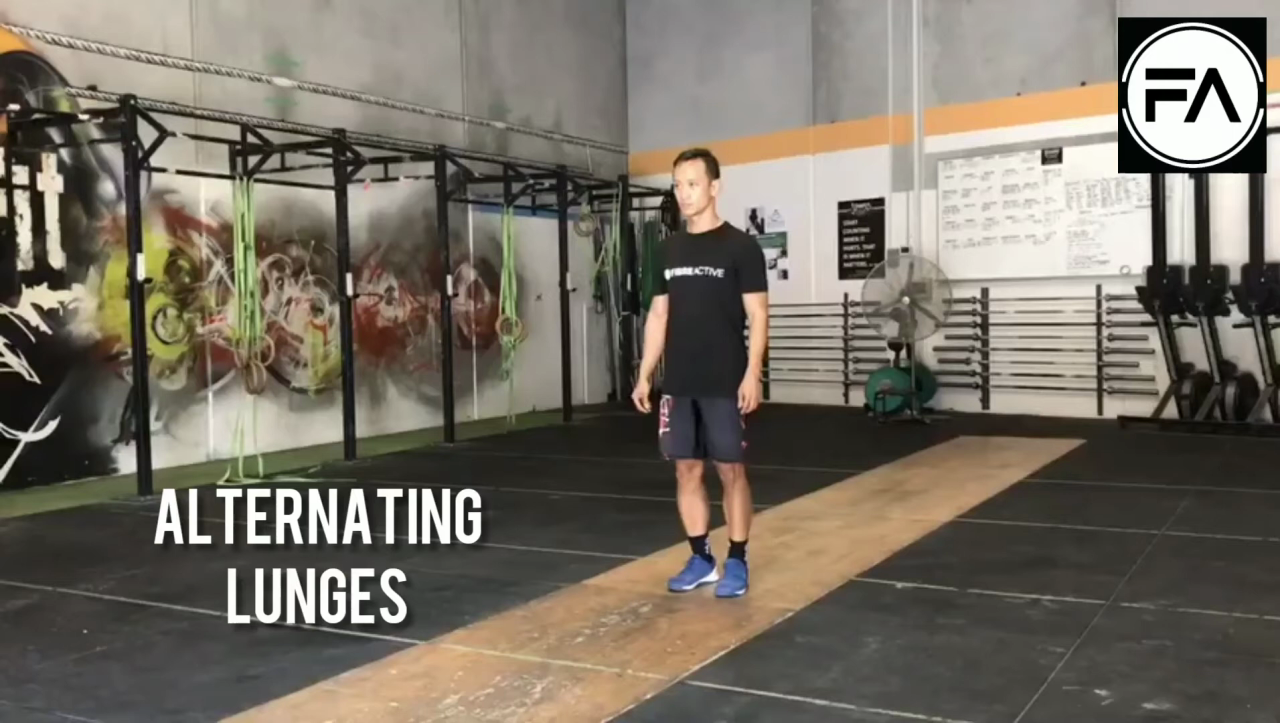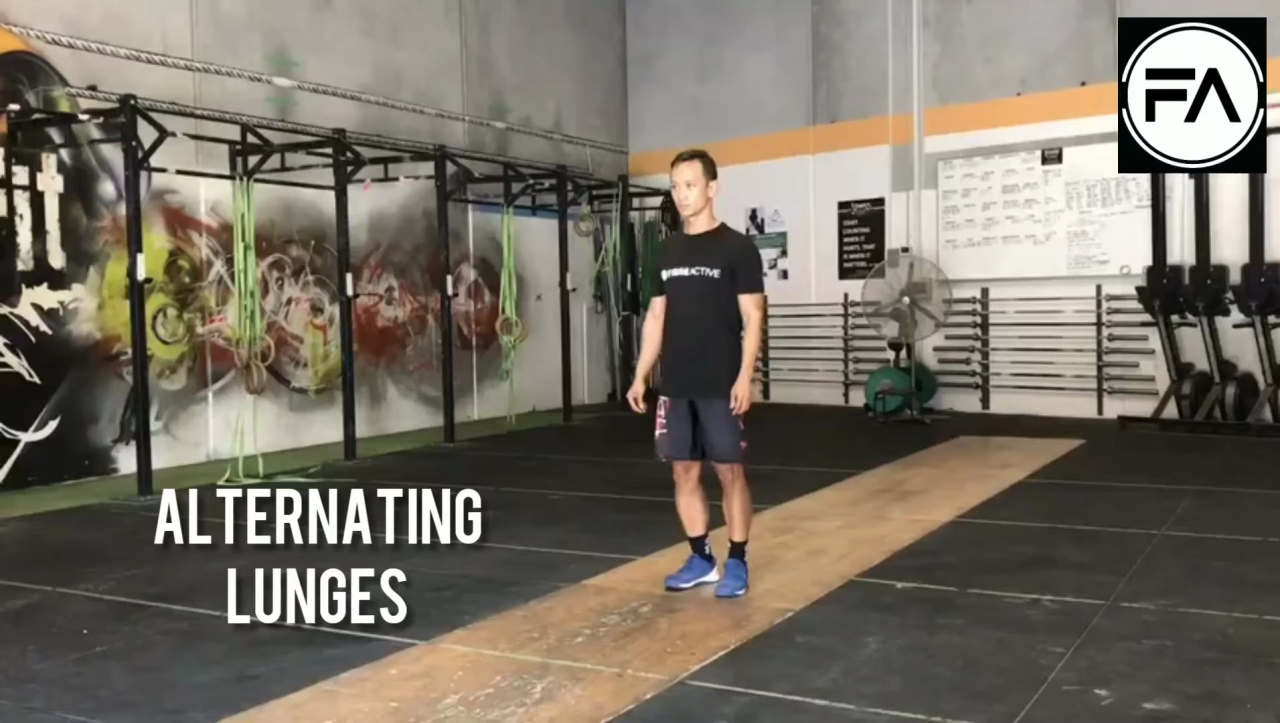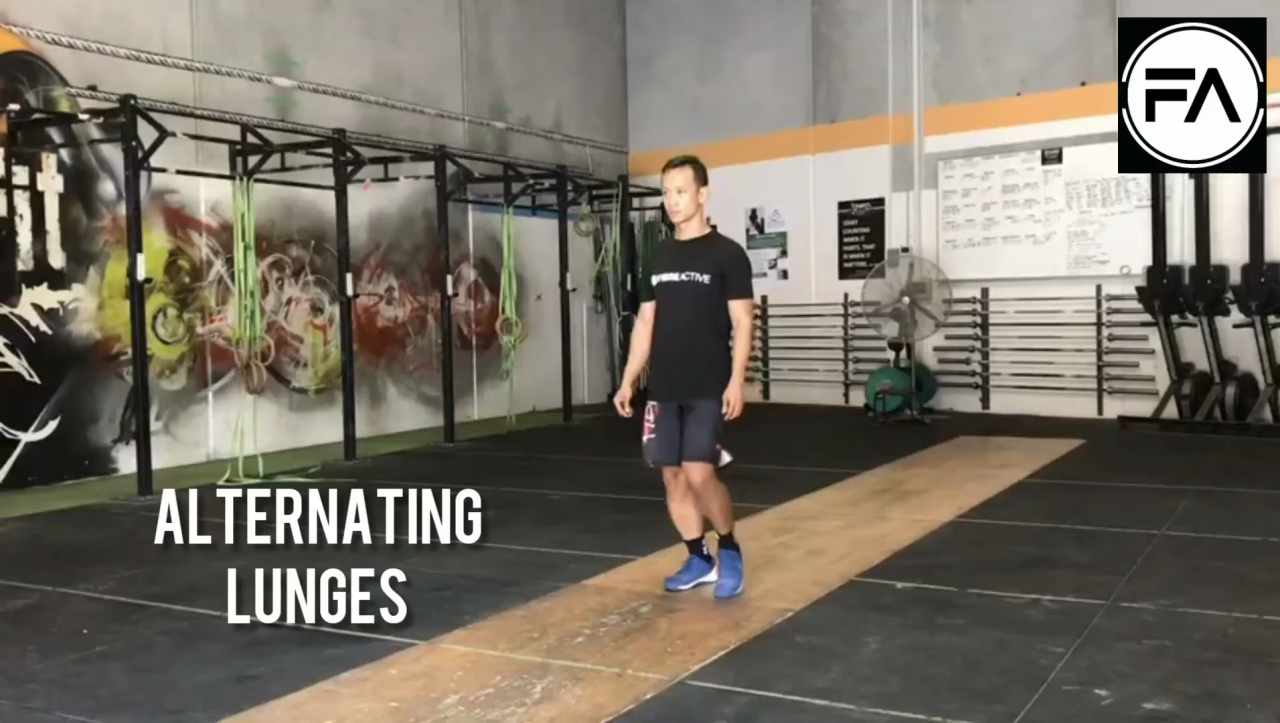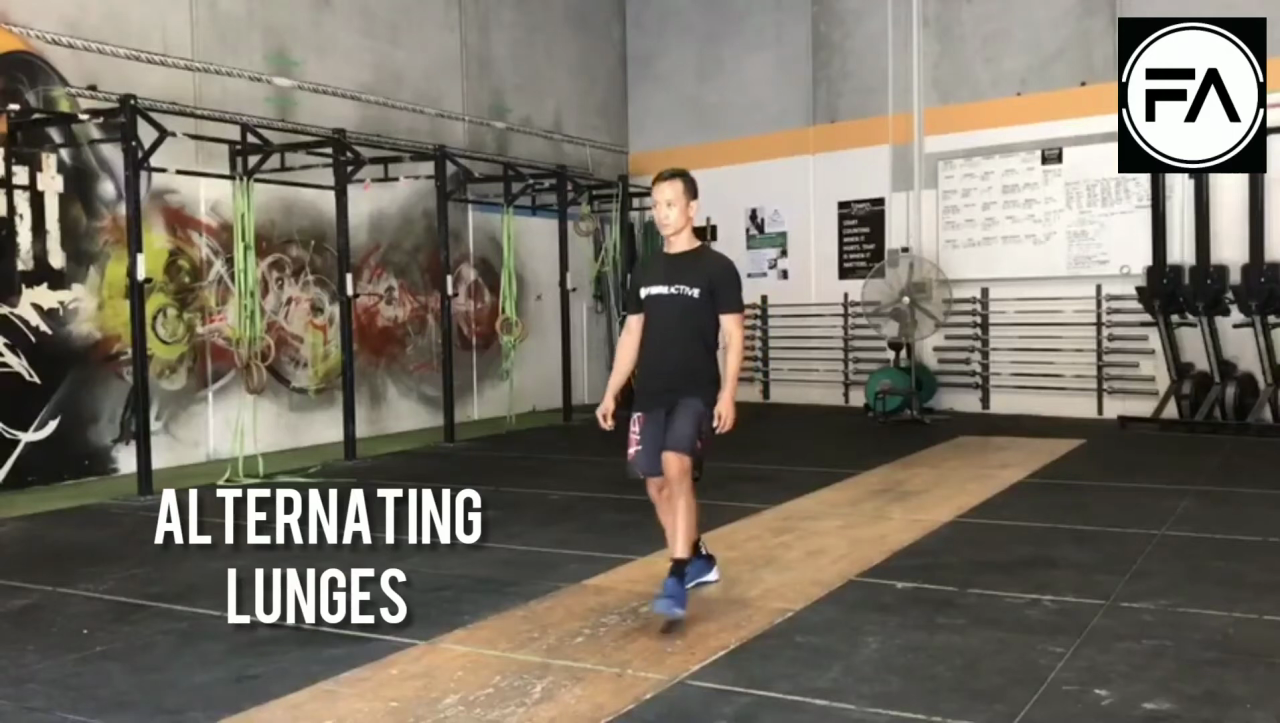
dt=0.2s
person 1, frame 1
left shoulder: (740, 246)
right shoulder: (670, 249)
left elbow: (758, 315)
right elbow: (658, 315)
left wrist: (752, 374)
right wrist: (644, 375)
left hip: (723, 381)
right hip: (678, 382)
left knee: (730, 470)
right knee: (686, 470)
left ankle: (736, 561)
right ankle: (700, 559)
person 1, frame 2
left shoulder: (736, 247)
right shoulder: (668, 250)
left elbow: (752, 316)
right elbow: (656, 316)
left wrist: (746, 375)
right wrist: (641, 375)
left hip: (719, 382)
right hip: (675, 382)
left knee: (728, 471)
right knee: (683, 471)
left ankle: (737, 561)
right ankle: (701, 558)
person 1, frame 3
left shoulder: (726, 253)
right shoulder: (659, 256)
left elbow: (743, 322)
right elbow: (646, 322)
left wrist: (737, 381)
right wrist: (628, 380)
left hip: (708, 385)
right hip: (664, 386)
left knee: (698, 471)
right knee: (672, 475)
left ankle: (728, 549)
right ankle: (700, 559)
person 1, frame 4
left shoulder: (716, 267)
right shoulder: (646, 270)
left elbow: (734, 336)
right elbow: (632, 335)
left wrist: (728, 394)
right wrist: (611, 392)
left hip: (695, 392)
right hip: (650, 395)
left knee: (676, 469)
right knee: (658, 485)
left ankle: (677, 579)
right ankle: (699, 561)
